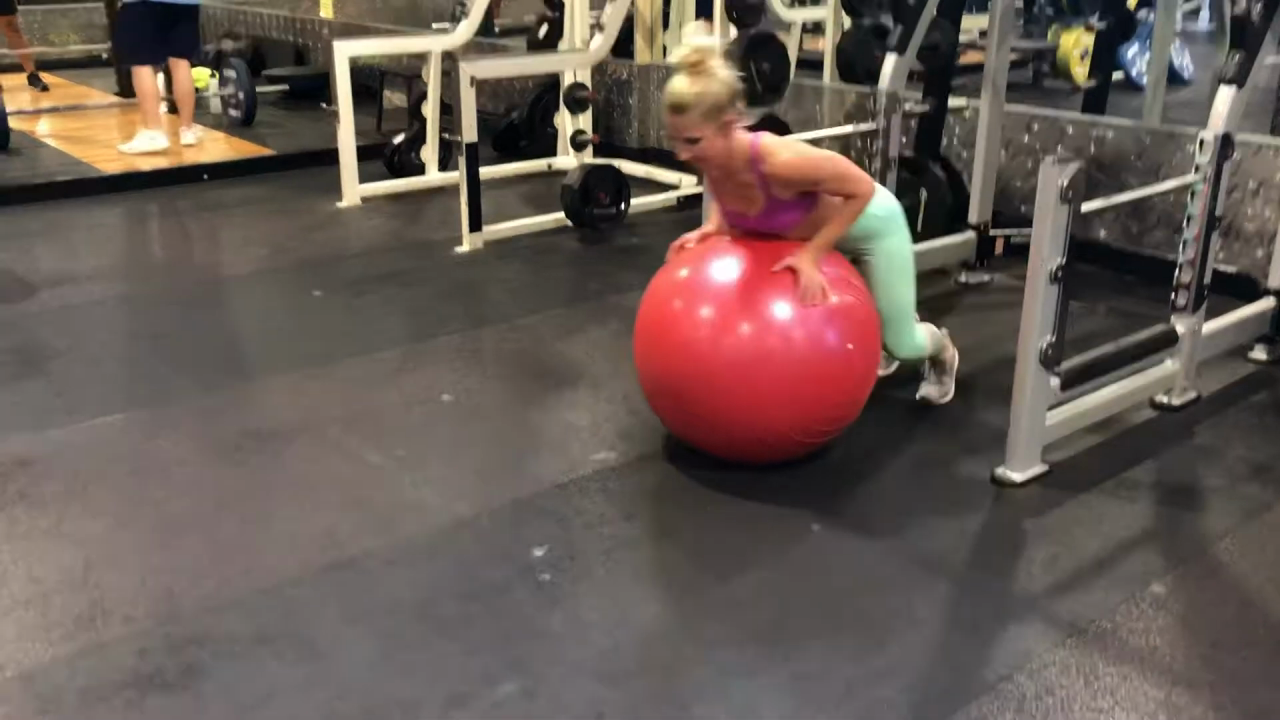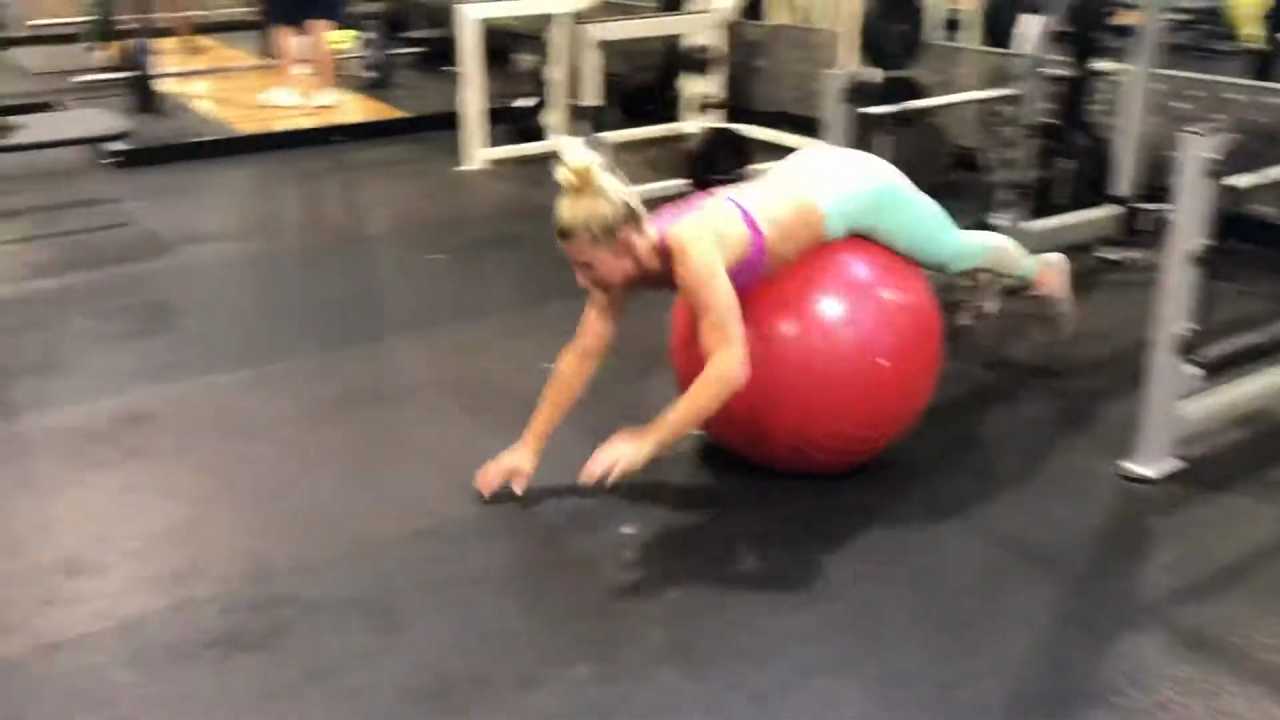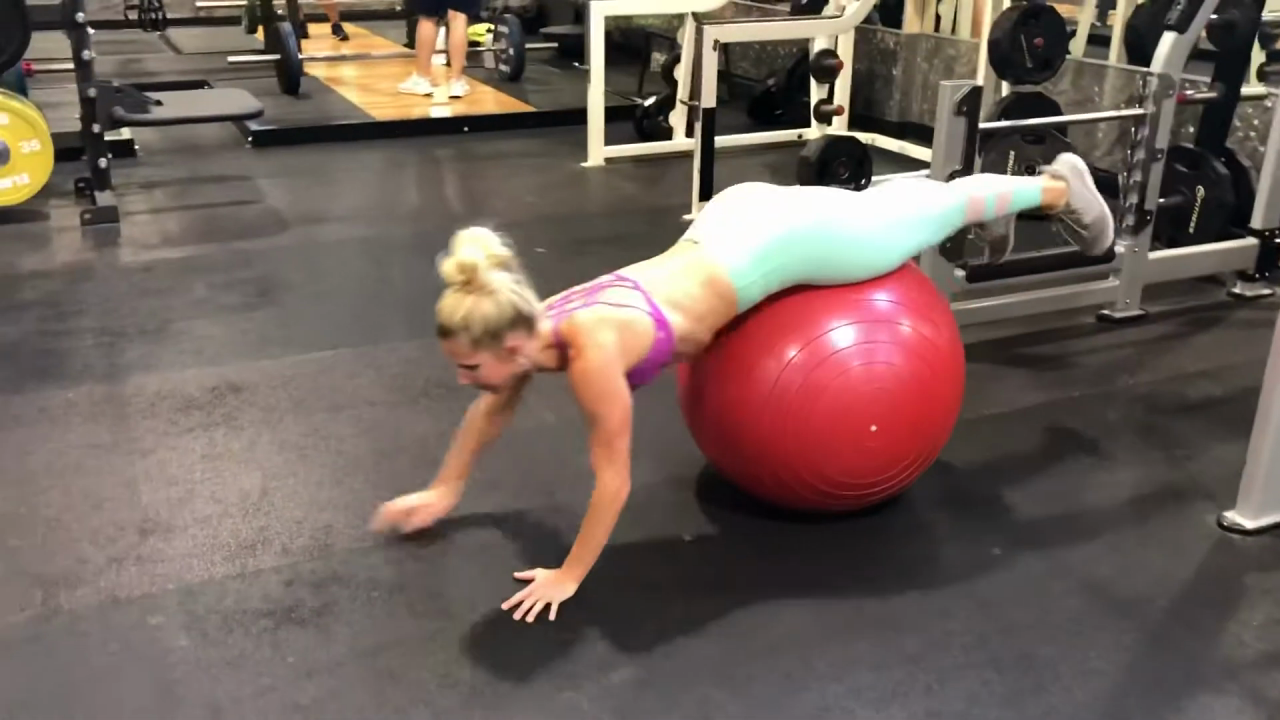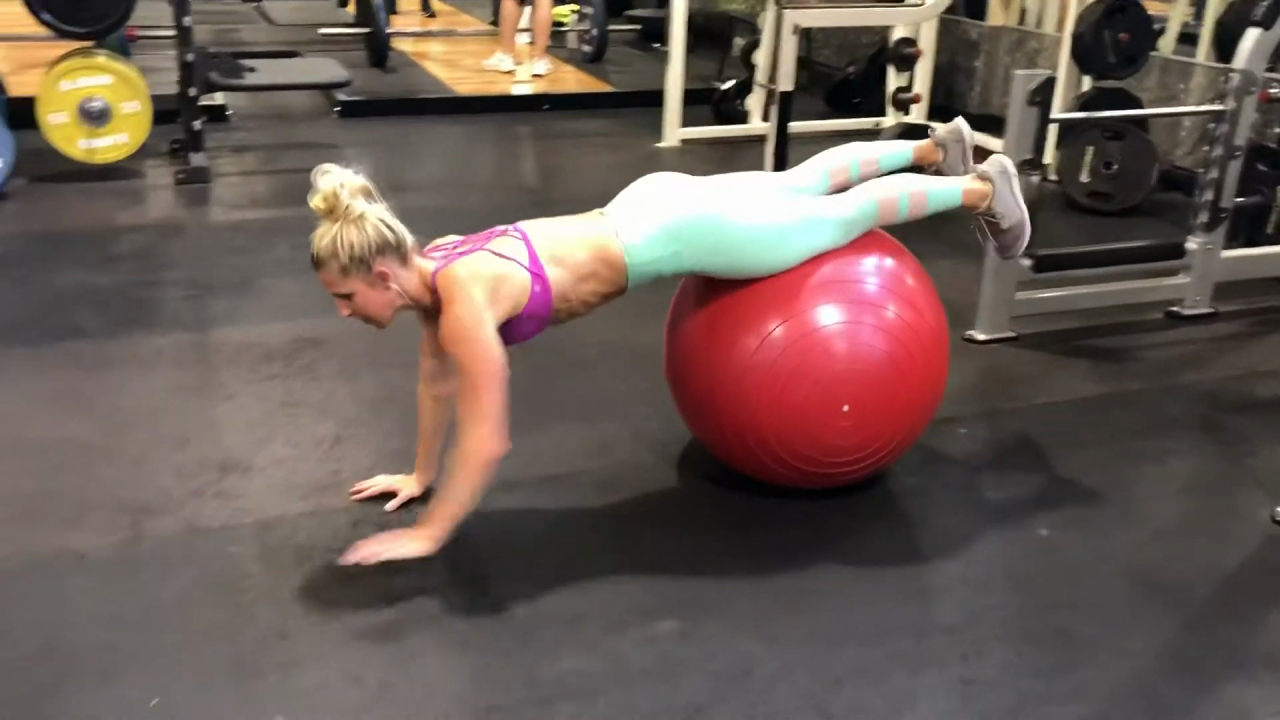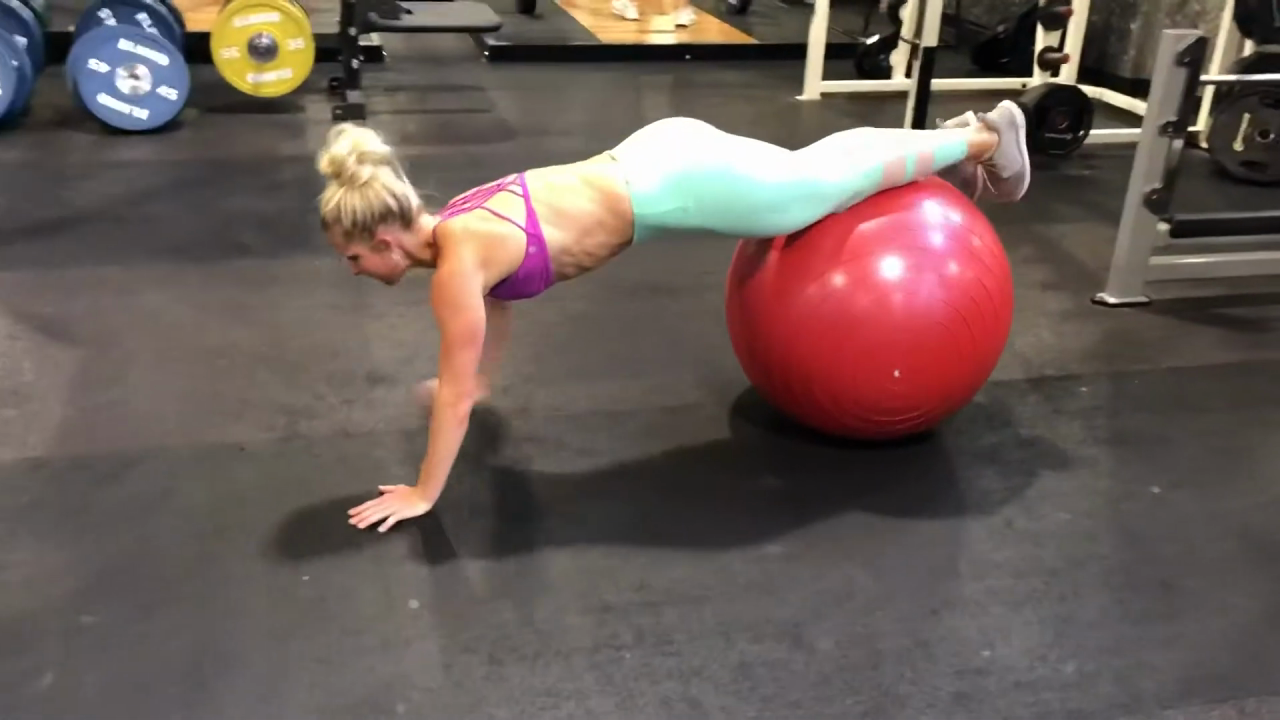
dt=0.5s
person 1, frame 1
left shoulder: (778, 160)
right shoulder: (703, 151)
left elbow: (863, 189)
left wrist: (813, 254)
right wrist: (713, 224)
left hip: (868, 220)
right hip: (813, 221)
left knee: (898, 341)
left ankle: (942, 352)
right ankle: (883, 354)
person 1, frame 2
left shoulder: (689, 256)
right shoulder: (622, 253)
left elbow: (730, 369)
right elbow: (583, 352)
left wrist: (645, 442)
right wrist: (528, 446)
left hip: (856, 191)
right hip: (805, 177)
left knee: (953, 253)
left ankle: (1046, 276)
person 1, frame 3
left shoulder: (588, 351)
right shoulder: (531, 329)
left elbow: (613, 479)
right elbow: (487, 413)
left wrist: (573, 574)
right wrist: (443, 492)
left hip: (775, 243)
right hip: (740, 218)
left knee: (926, 219)
right knee: (868, 201)
left ankle: (1058, 188)
right ankle: (954, 184)
person 1, frame 4
left shoulder: (461, 300)
right shoulder: (426, 271)
left elbow: (485, 441)
right elbow: (435, 380)
left wrist: (428, 533)
right wrist: (419, 475)
left hip: (675, 232)
right hip: (651, 203)
left knee: (841, 218)
right knee: (800, 184)
left ankle: (981, 190)
right ankle: (932, 148)
person 1, frame 5
left shoulder: (459, 255)
right shoulder: (454, 225)
left elbow: (454, 393)
right elbow: (493, 303)
left wrist: (424, 492)
right wrist: (480, 381)
left hip: (676, 185)
right hip: (659, 152)
left knee: (838, 183)
right knee: (811, 162)
left ankle: (987, 138)
right ankle: (951, 134)
